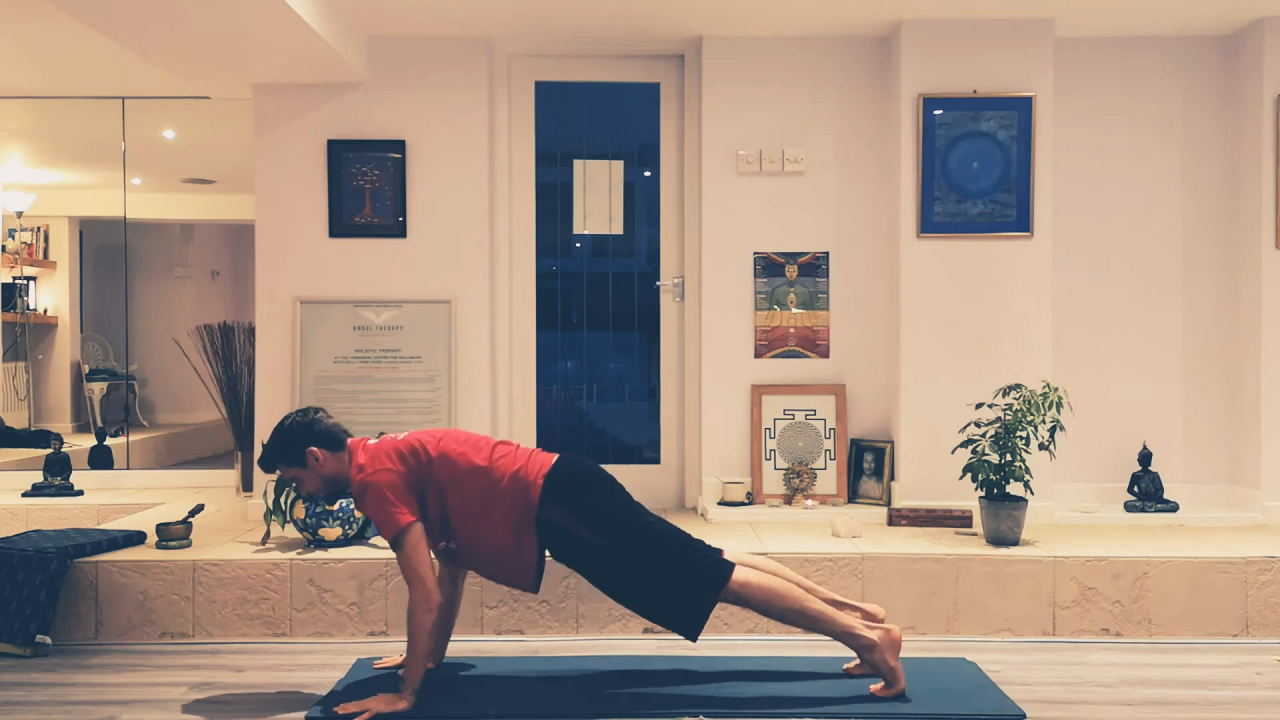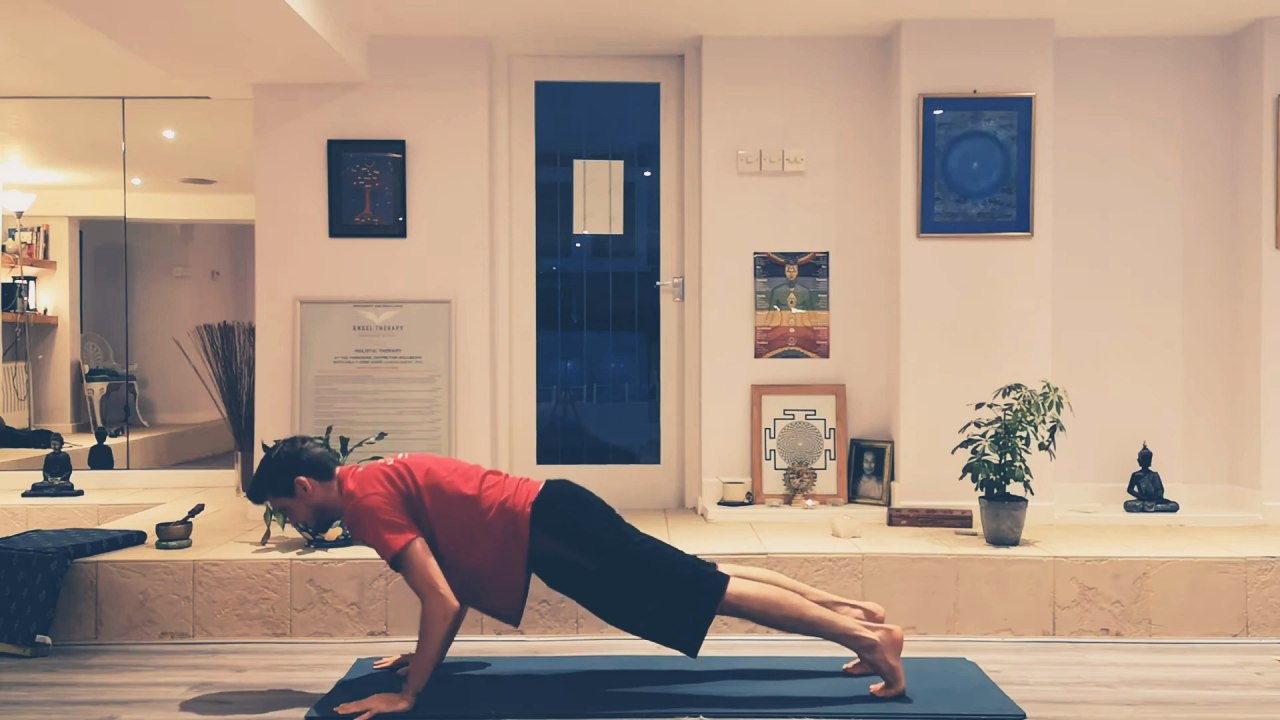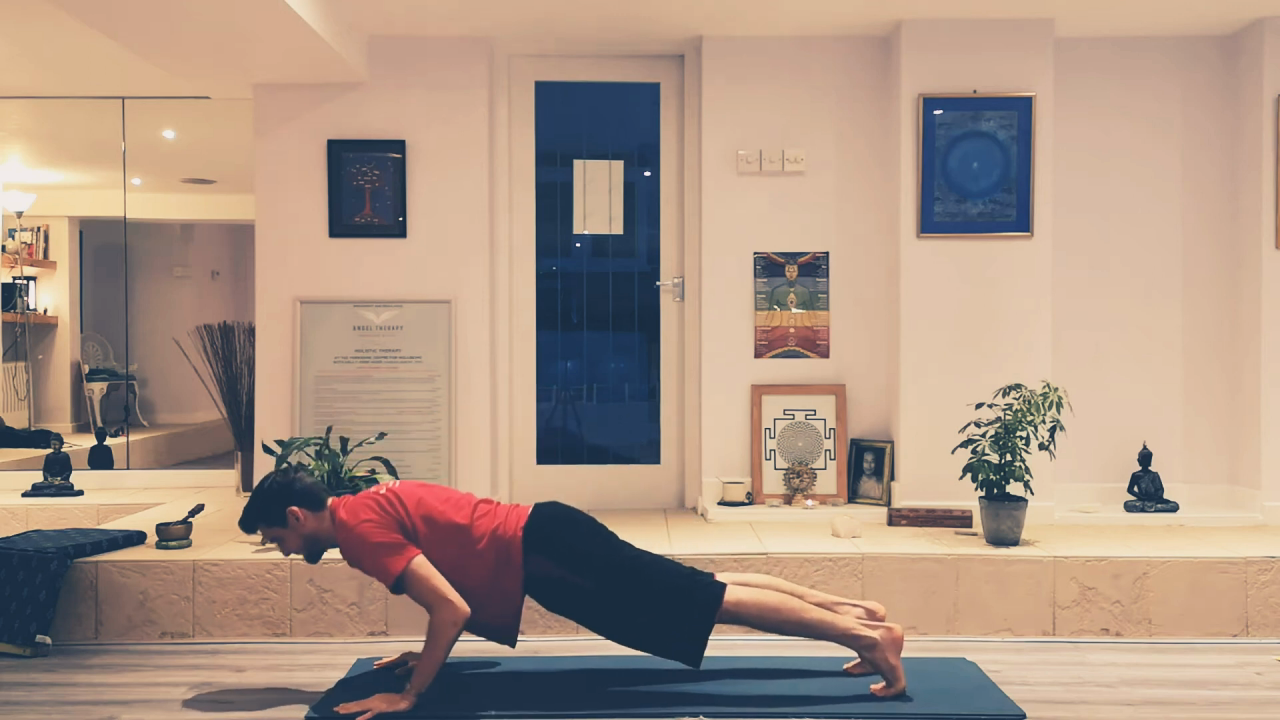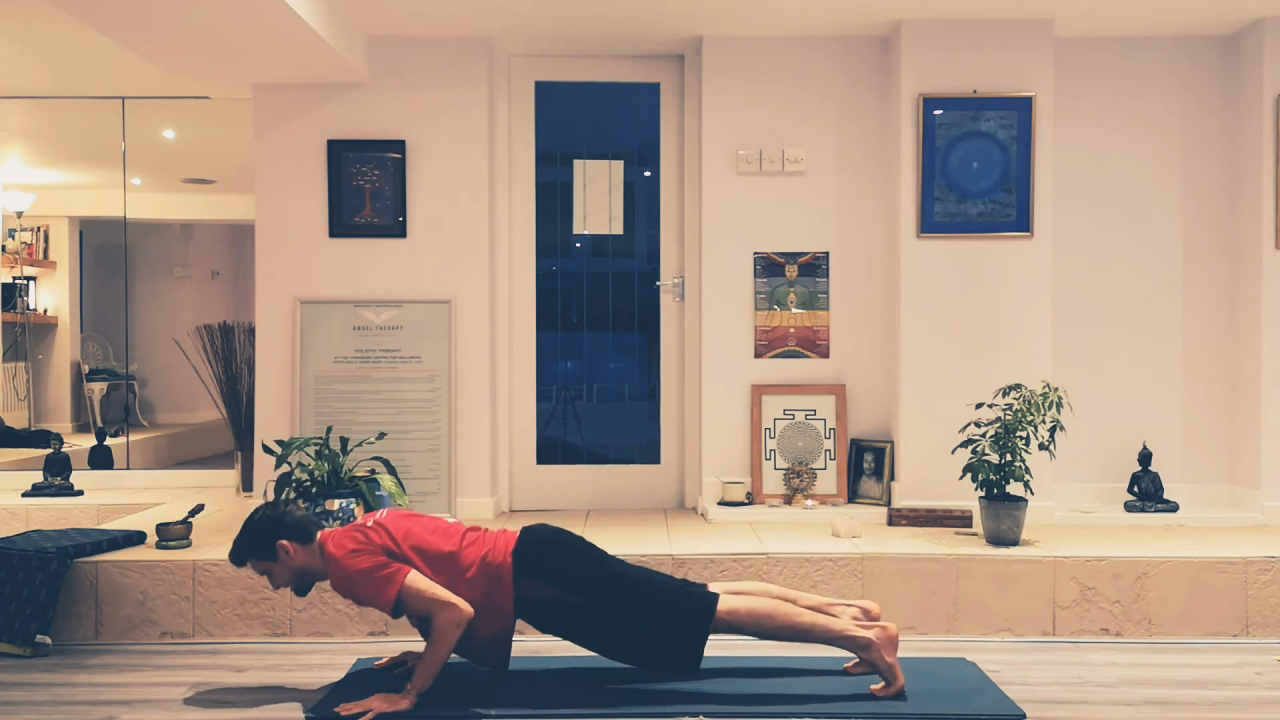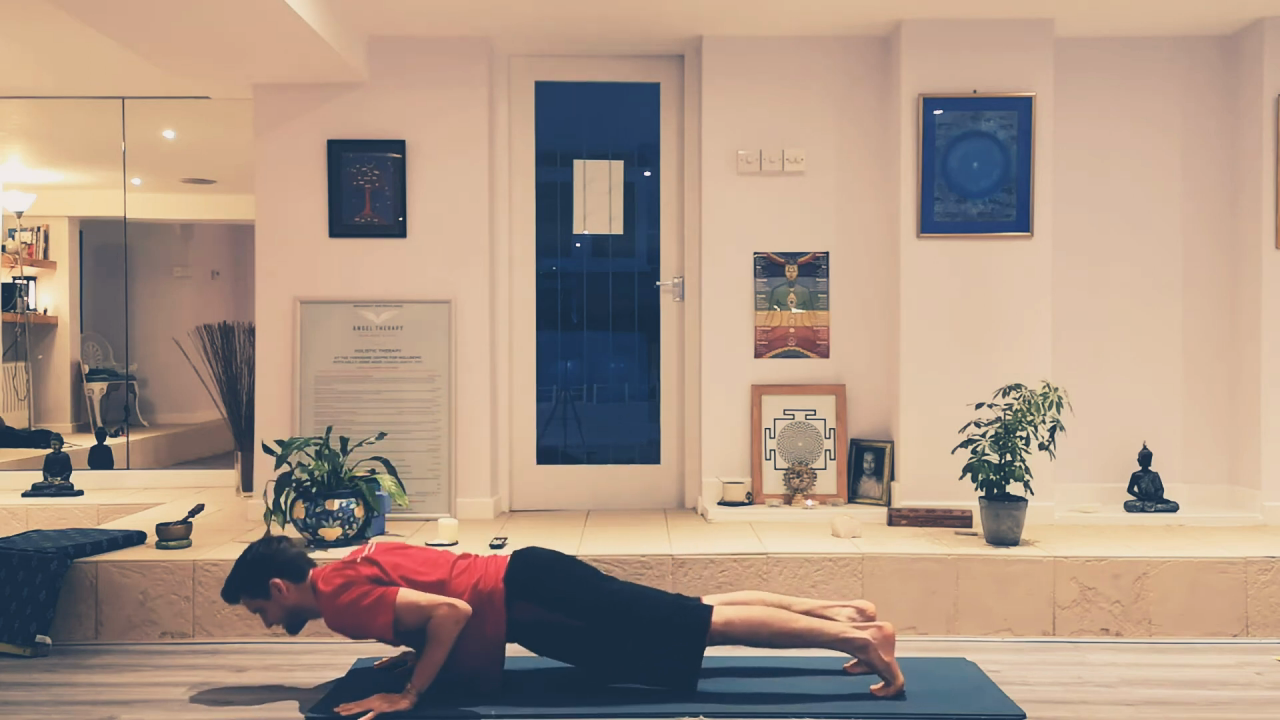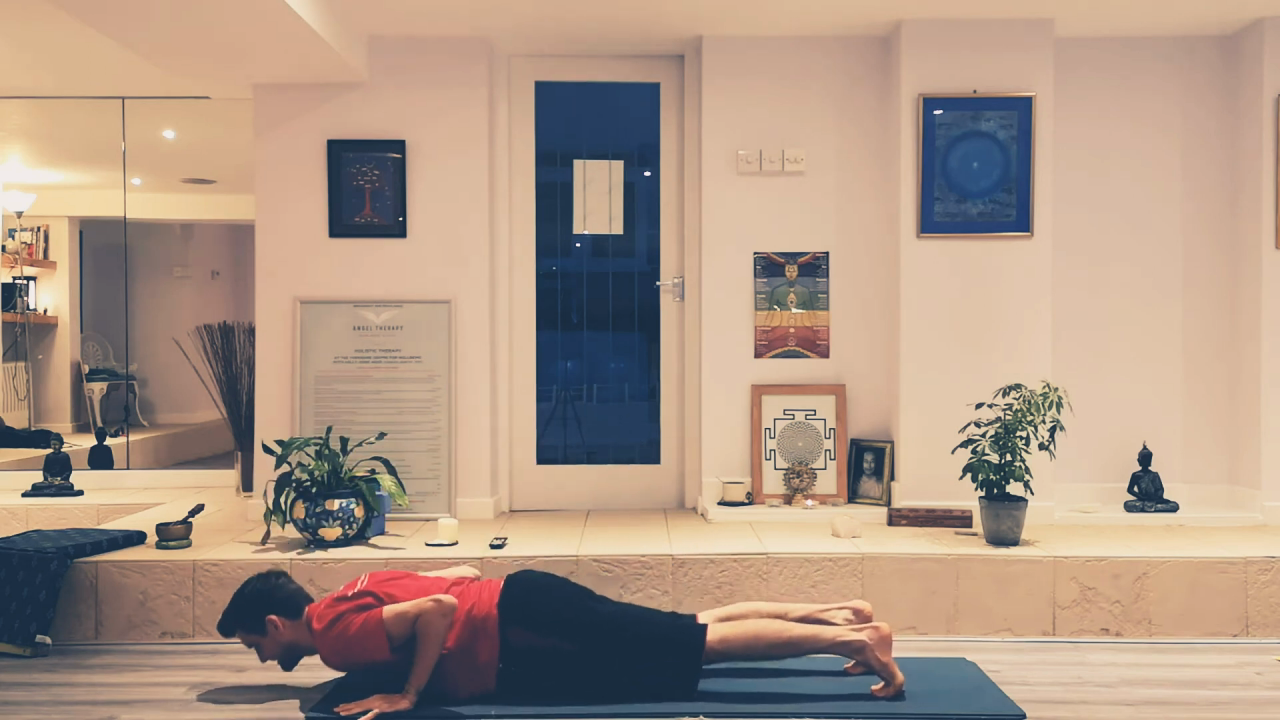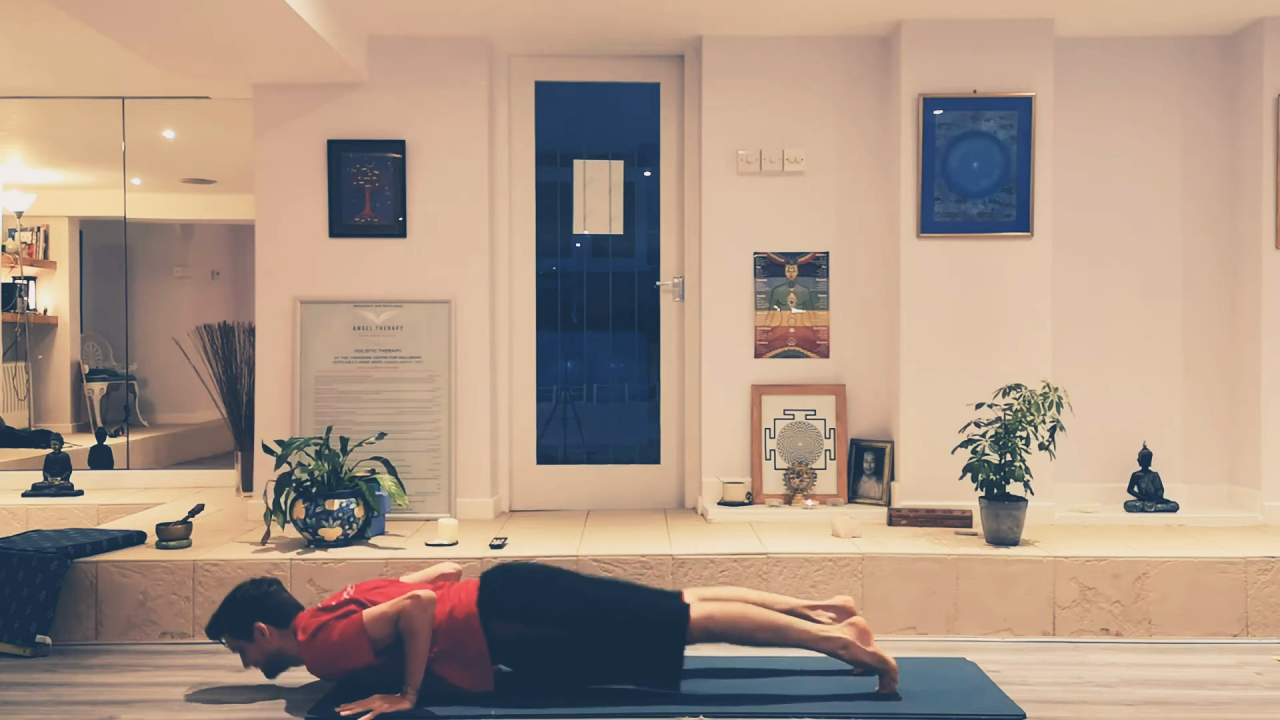
dt=0.2s
person 1, frame 1
left shoulder: (374, 476)
right shoulder: (391, 460)
left elbow: (426, 594)
right elbow: (452, 567)
right wrist: (430, 657)
left hip: (557, 505)
right hip: (561, 492)
left knee: (713, 580)
right knee: (717, 567)
left ankle: (867, 637)
right ankle: (857, 613)
person 1, frame 2
left shoulder: (364, 500)
right shoulder: (381, 482)
left elbow: (442, 603)
right elbow: (456, 585)
right wrist: (427, 660)
left hip: (548, 530)
right hip: (551, 516)
left knee: (708, 594)
right knee: (712, 580)
left ankle: (865, 637)
right ankle: (855, 613)
person 1, frame 3
left shoulder: (357, 528)
right shoulder: (374, 508)
left elbow: (452, 609)
right wrist: (426, 657)
left hip: (542, 552)
right hip: (543, 536)
left knee: (708, 605)
right knee: (711, 593)
left ankle: (865, 636)
right ankle: (856, 613)
person 1, frame 4
left shoulder: (347, 562)
right shoulder: (363, 535)
left elbow: (455, 613)
right wrist: (427, 653)
left hip: (533, 576)
right hip: (533, 557)
left knee: (704, 614)
right knee: (706, 602)
left ankle: (861, 636)
right ankle: (853, 613)
person 1, frame 5
left shoulder: (341, 596)
right shoulder: (354, 567)
left elbow: (451, 613)
right wrist: (419, 653)
left hip: (527, 600)
right hip: (527, 578)
left knee: (701, 626)
right knee: (701, 612)
left ankle: (858, 638)
right ankle: (846, 613)
person 1, frame 6
left shoulder: (335, 633)
right shoulder: (352, 598)
left elbow: (439, 609)
right elbow: (462, 575)
right wrist: (413, 662)
left hip: (522, 625)
right hip: (520, 600)
left knee: (700, 642)
right knee: (699, 624)
left ankle: (854, 639)
right ankle: (842, 615)
person 1, frame 7
left shoulder: (321, 643)
right shoulder: (339, 610)
left elbow: (418, 604)
right elbow: (446, 572)
right wrist: (425, 654)
left hip: (505, 616)
right hip: (506, 591)
left knee: (685, 620)
right knee: (683, 607)
left ankle: (838, 639)
right ankle: (824, 612)
